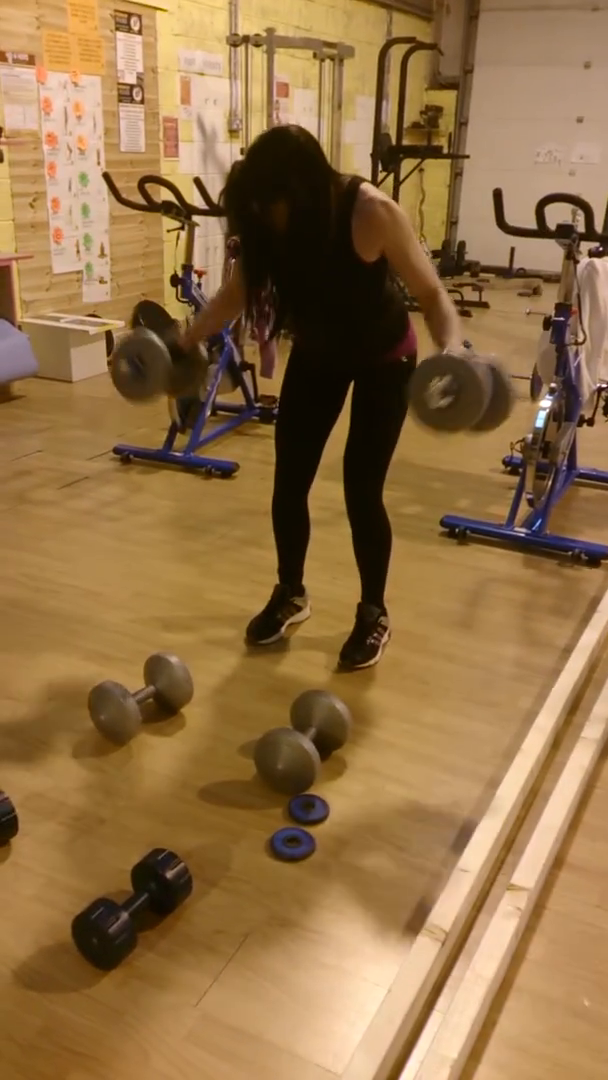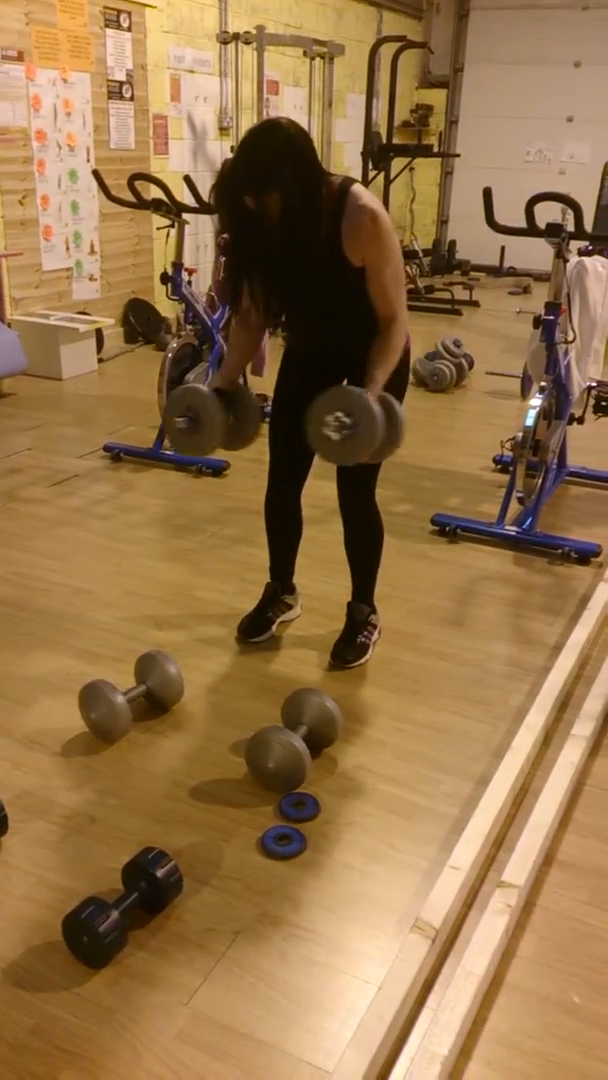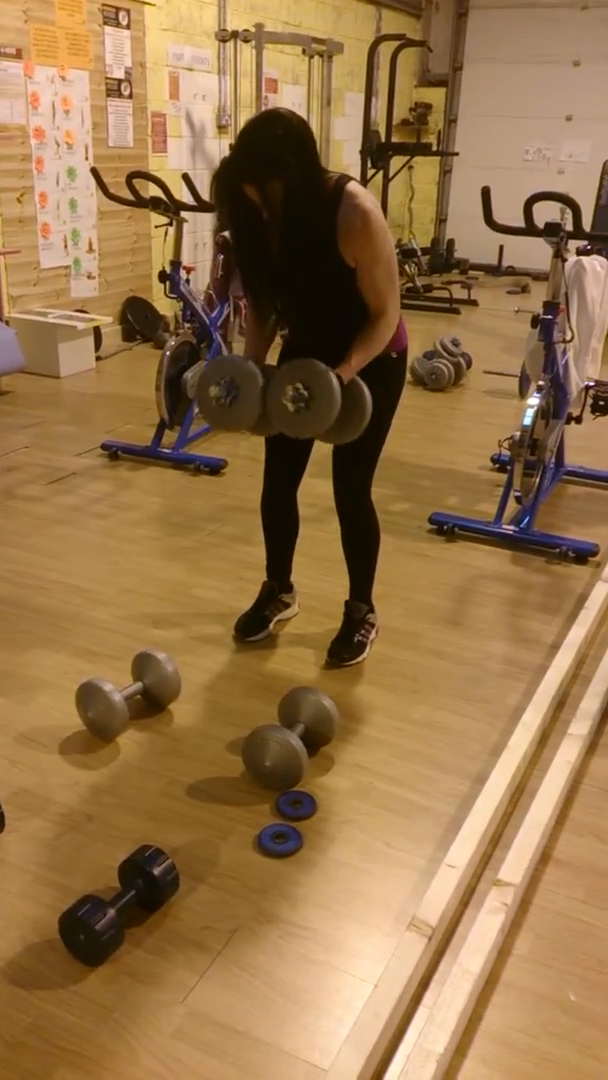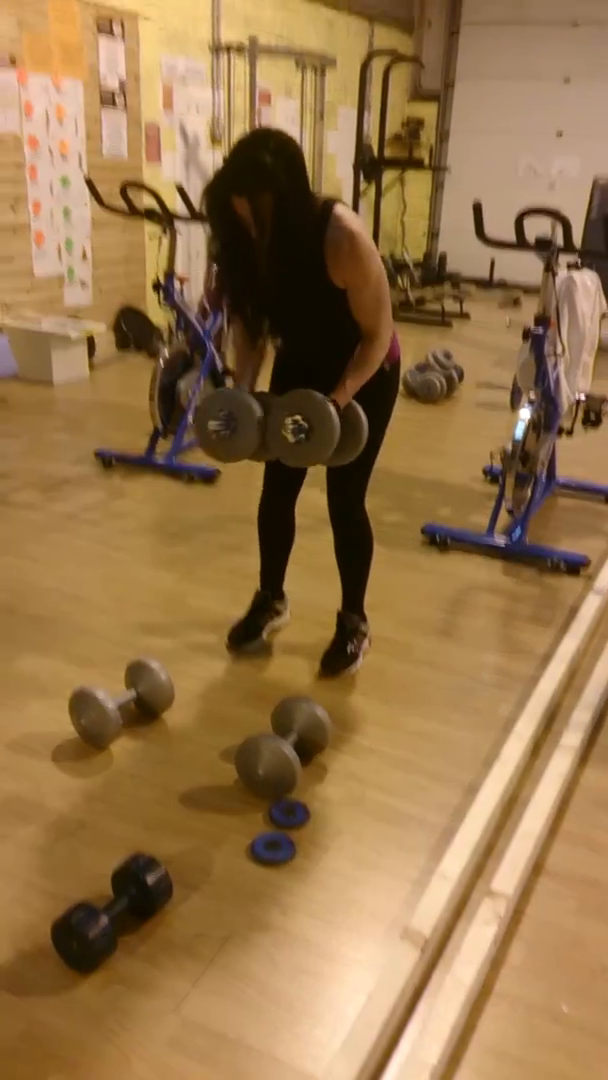
dt=0.3s
person 1, frame 1
left shoulder: (371, 213)
right shoulder: (269, 221)
left elbow: (431, 294)
right elbow: (241, 290)
left wrist: (451, 355)
right wrist: (186, 340)
left hip: (381, 359)
right hip: (314, 354)
left knee: (360, 491)
right knee: (288, 482)
left ankle: (373, 613)
right ankle: (289, 594)
person 1, frame 2
left shoulder: (362, 217)
right shoulder: (260, 221)
left elbow: (393, 319)
right elbow: (252, 312)
left wrist: (370, 395)
right wrist: (225, 381)
left hip: (370, 358)
right hip: (307, 355)
left knee: (354, 490)
right knee: (282, 480)
left ankle: (363, 611)
right ankle: (280, 592)
person 1, frame 3
left shoulder: (355, 213)
right shoulder: (256, 215)
left elbow: (386, 311)
right elbow: (261, 299)
left wrist: (341, 379)
right wrist: (251, 365)
left hip: (370, 357)
right hip: (303, 349)
left knee: (350, 487)
right knee: (278, 477)
left ankle: (361, 611)
right ankle: (277, 591)
person 1, frame 4
left shoulder: (343, 236)
right shoulder: (246, 236)
left elbow: (379, 332)
right elbow: (247, 317)
left wrist: (336, 403)
right wrist: (243, 388)
left hip: (364, 373)
right hip: (299, 363)
left knee: (344, 498)
right knee: (277, 488)
left ankle: (353, 621)
right ankle: (270, 600)
